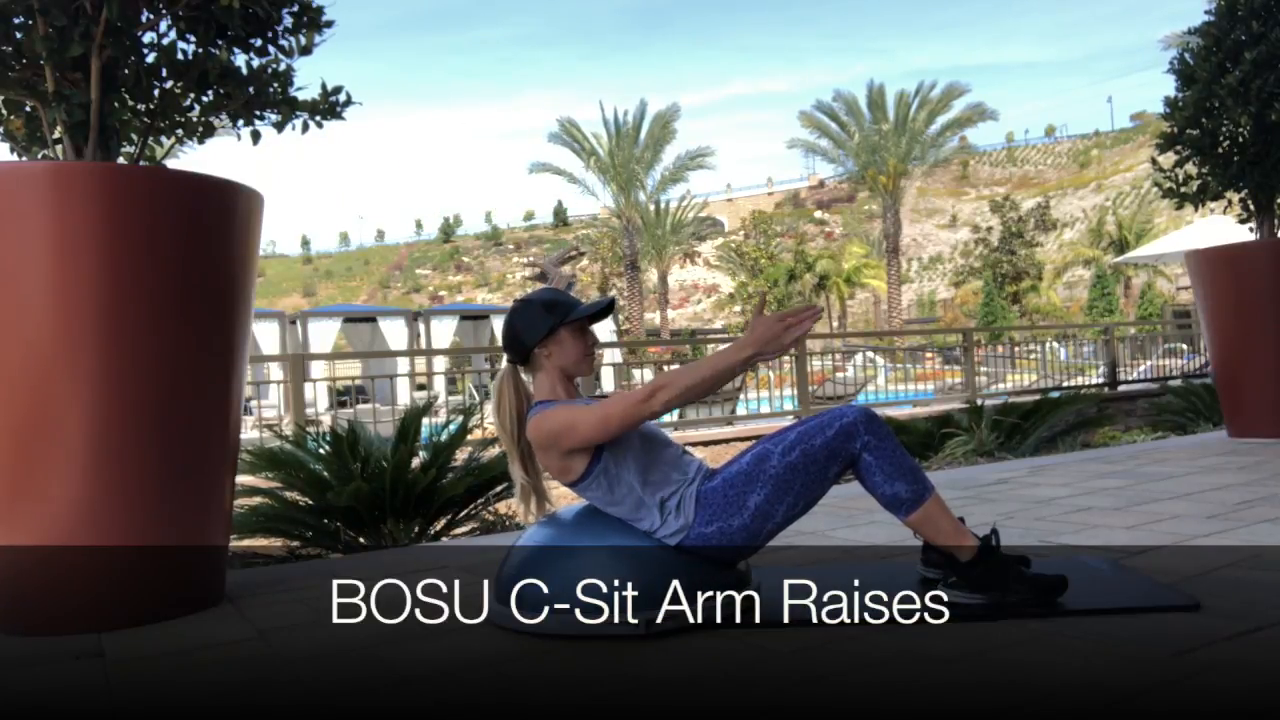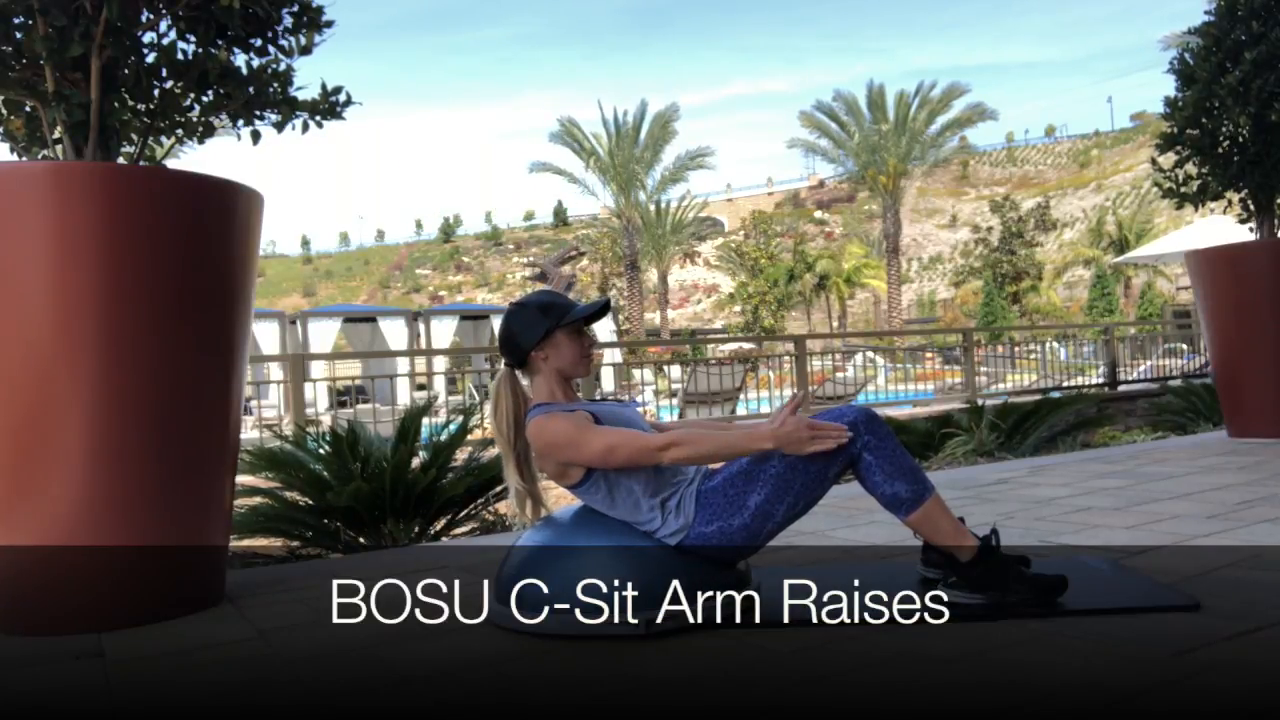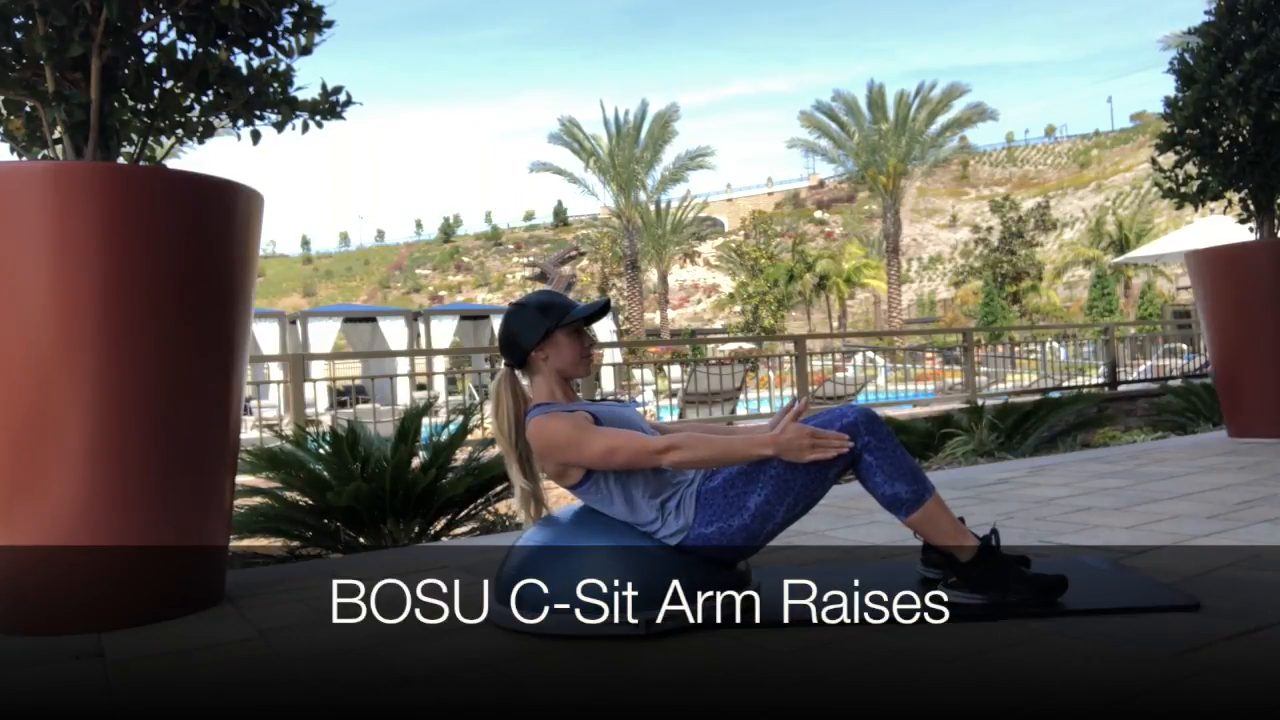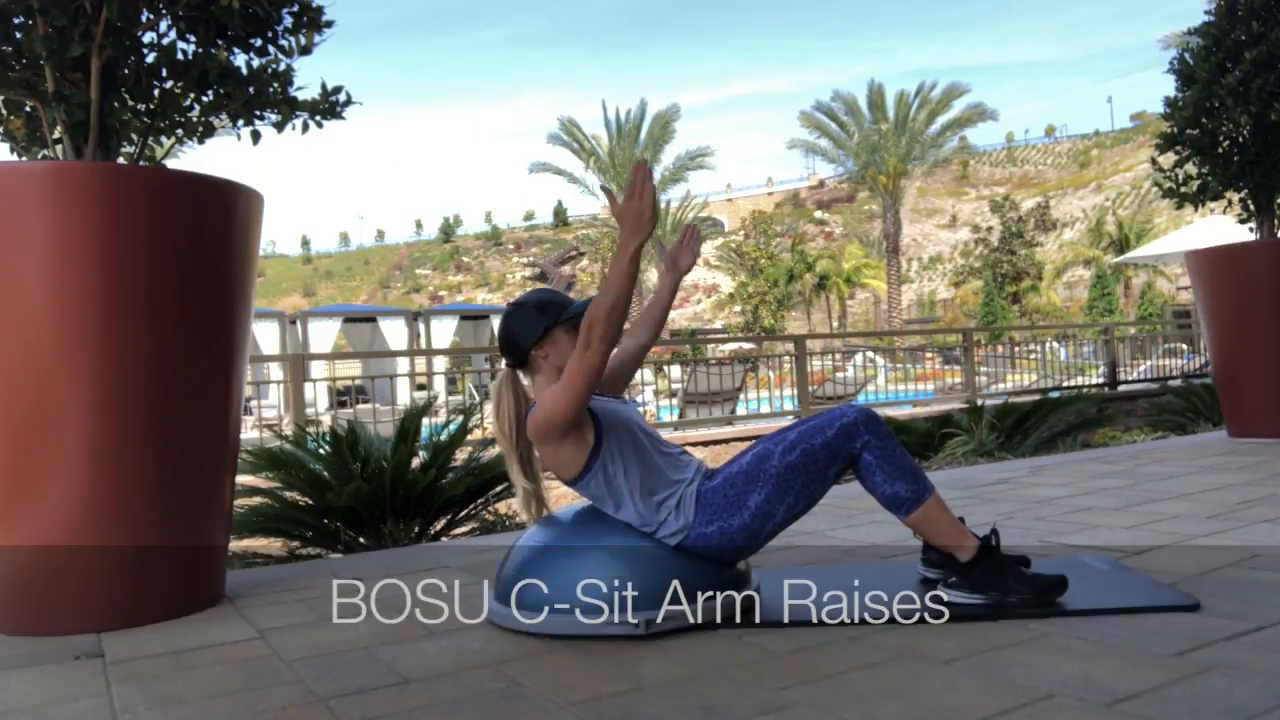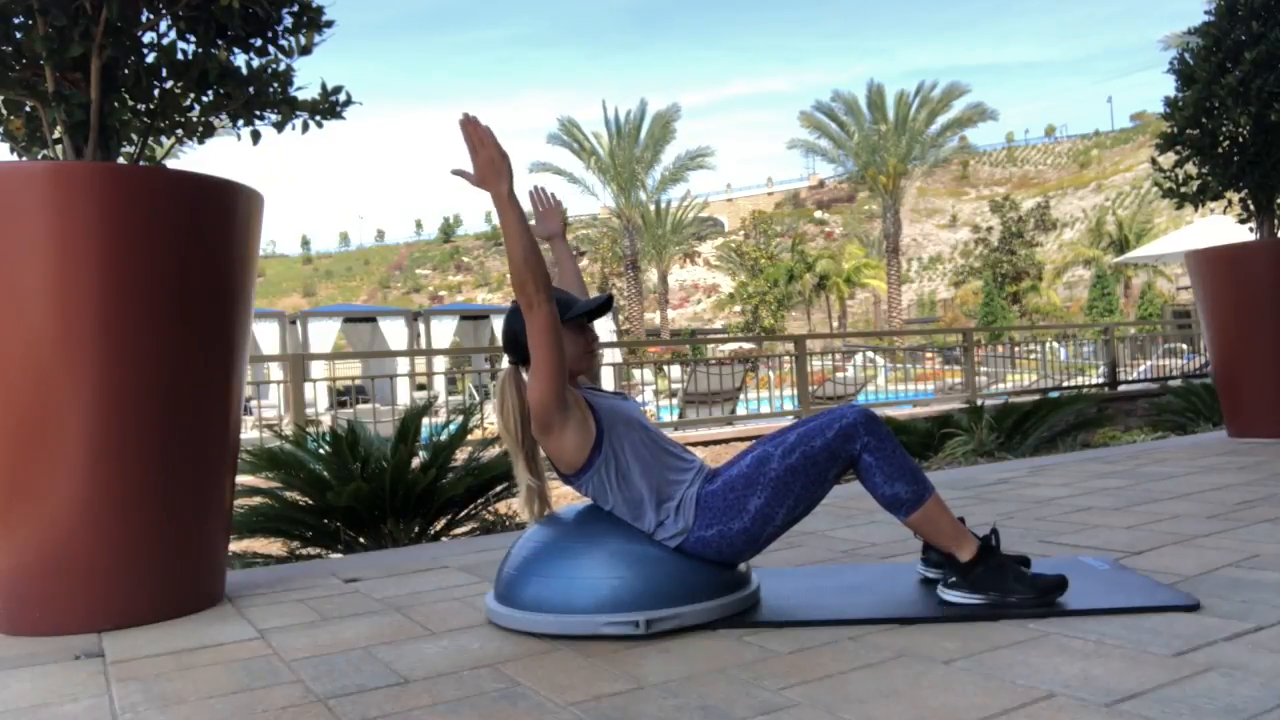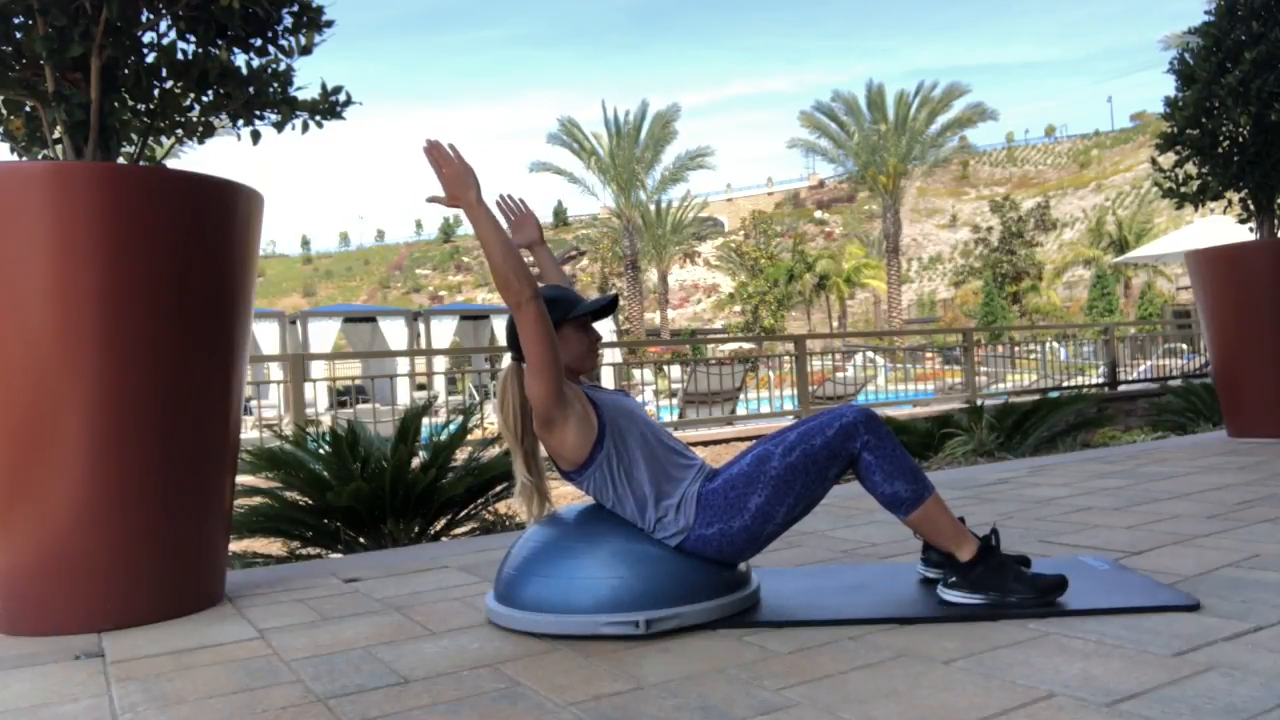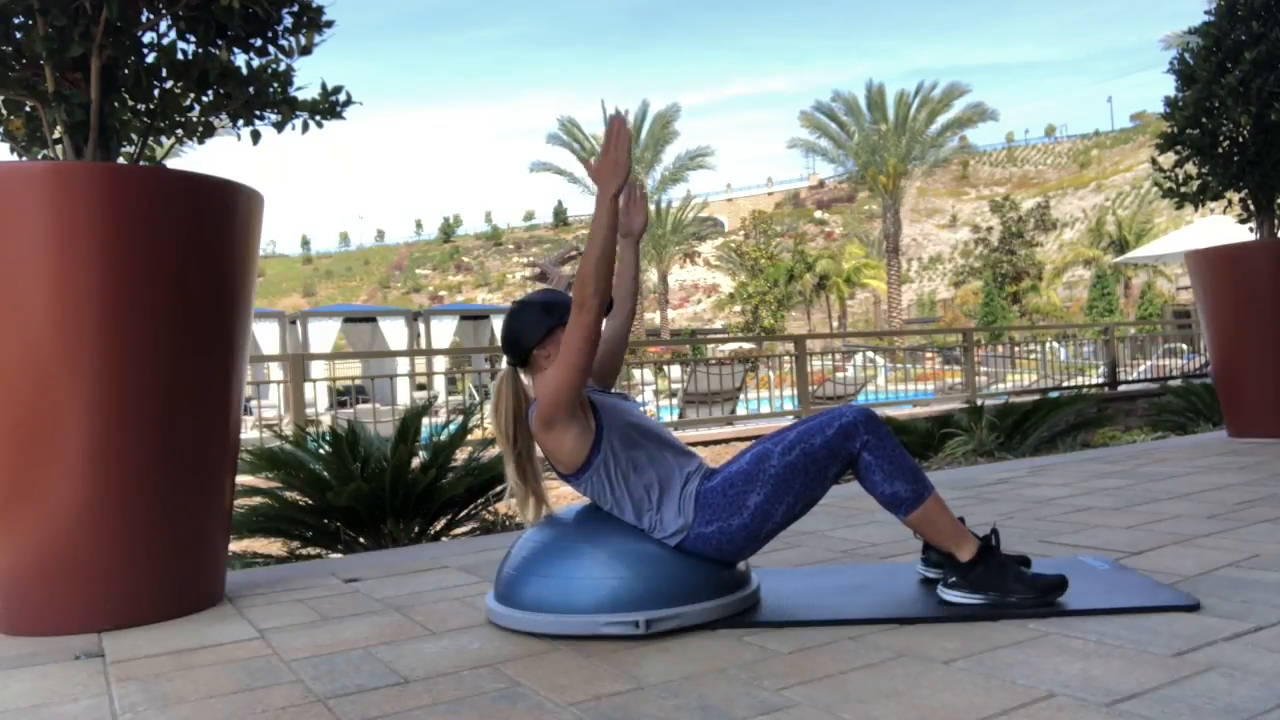
dt=0.4s
person 1, frame 1
left shoulder: (576, 412)
right shoulder: (550, 426)
left elbow: (672, 395)
right elbow: (655, 396)
left wrist: (752, 351)
right wrist: (746, 346)
left hip: (707, 499)
right hip: (702, 522)
left knee: (851, 423)
right knee: (858, 428)
left ankle: (952, 552)
right ankle: (973, 564)
person 1, frame 2
left shoulder: (576, 413)
right shoulder: (548, 430)
left elbow: (675, 429)
right elbow: (663, 449)
left wrist: (764, 427)
right wrist: (770, 439)
left hip: (706, 501)
right hip: (703, 521)
left knee: (852, 427)
right knee: (859, 429)
left ankle: (951, 550)
right ankle: (974, 564)
person 1, frame 3
left shoulder: (577, 413)
right shoulder: (548, 429)
left elbow: (671, 430)
right elbow: (661, 453)
left wrist: (762, 430)
right wrist: (769, 446)
left hip: (707, 502)
right hip: (702, 521)
left knee: (851, 426)
right knee: (857, 428)
left ankle: (950, 549)
right ankle: (973, 564)
person 1, frame 4
left shoulder: (585, 400)
right shoulder: (551, 420)
left elbow: (639, 343)
right elbow: (598, 340)
left wrist: (672, 274)
right wrist: (629, 242)
left hip: (709, 505)
right hip: (704, 527)
left knee: (852, 429)
right knee: (856, 430)
left ankle: (951, 552)
right ankle: (973, 567)
person 1, frame 5
left shoulder: (577, 397)
right shoulder: (552, 412)
left elbow: (572, 311)
right elbow: (536, 303)
left wrist: (556, 239)
right wrist: (502, 192)
left hip: (707, 502)
right hip: (704, 523)
left knee: (850, 426)
right knee: (857, 429)
left ankle: (949, 549)
right ankle: (974, 564)
person 1, frame 6
left shoulder: (579, 398)
right shoulder: (556, 411)
left elbow: (565, 309)
right elbow: (527, 305)
left wrist: (537, 245)
right wrist: (474, 204)
left hip: (708, 500)
right hip: (705, 522)
left knee: (852, 426)
right knee: (857, 428)
left ankle: (951, 552)
right ankle: (973, 564)
person 1, frame 7
left shoulder: (585, 393)
right shoulder: (555, 412)
left elbow: (621, 314)
right elbow: (581, 323)
left wrist: (629, 236)
right wrist: (606, 195)
left hip: (709, 503)
right hip: (706, 523)
left knee: (851, 425)
right knee: (855, 428)
left ankle: (950, 550)
right ankle: (974, 565)
